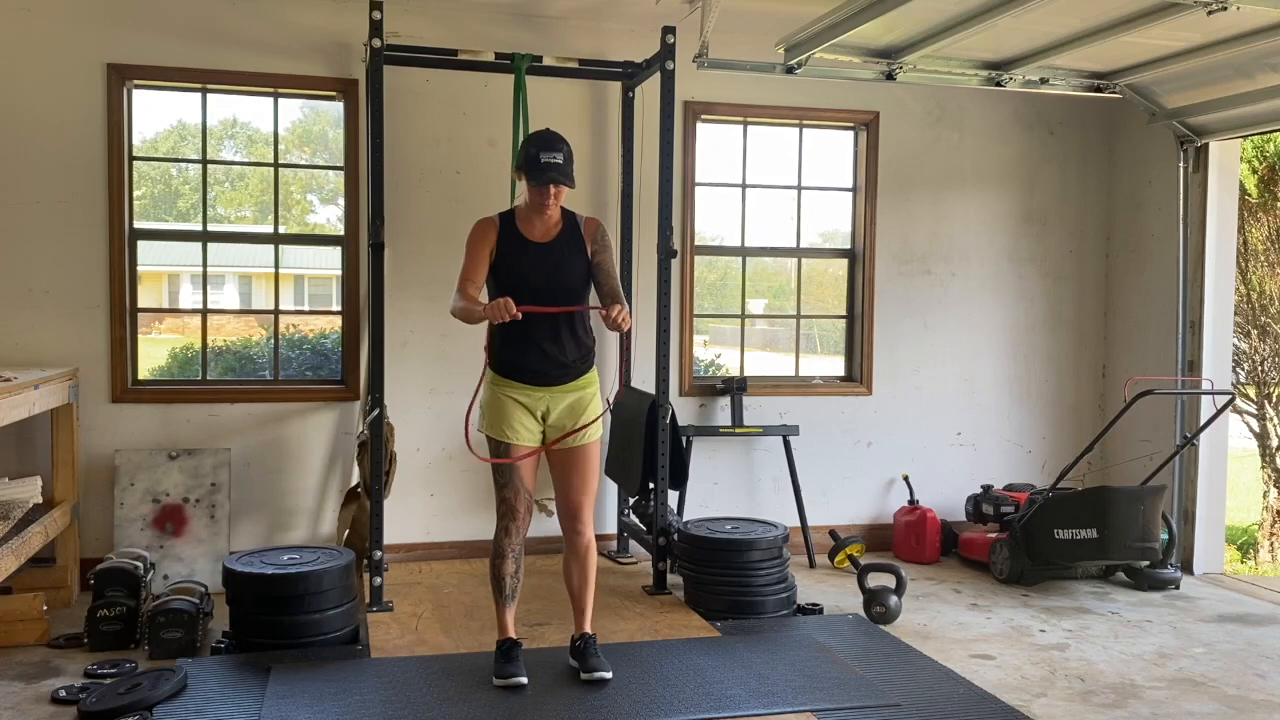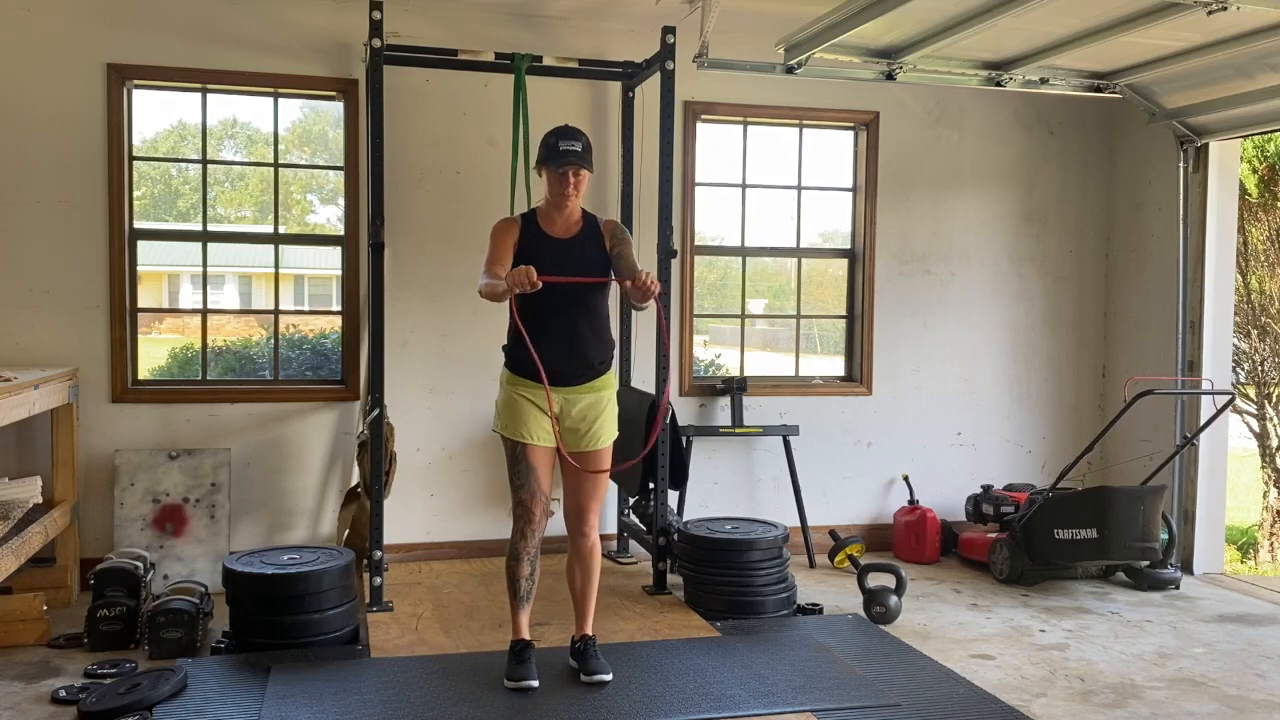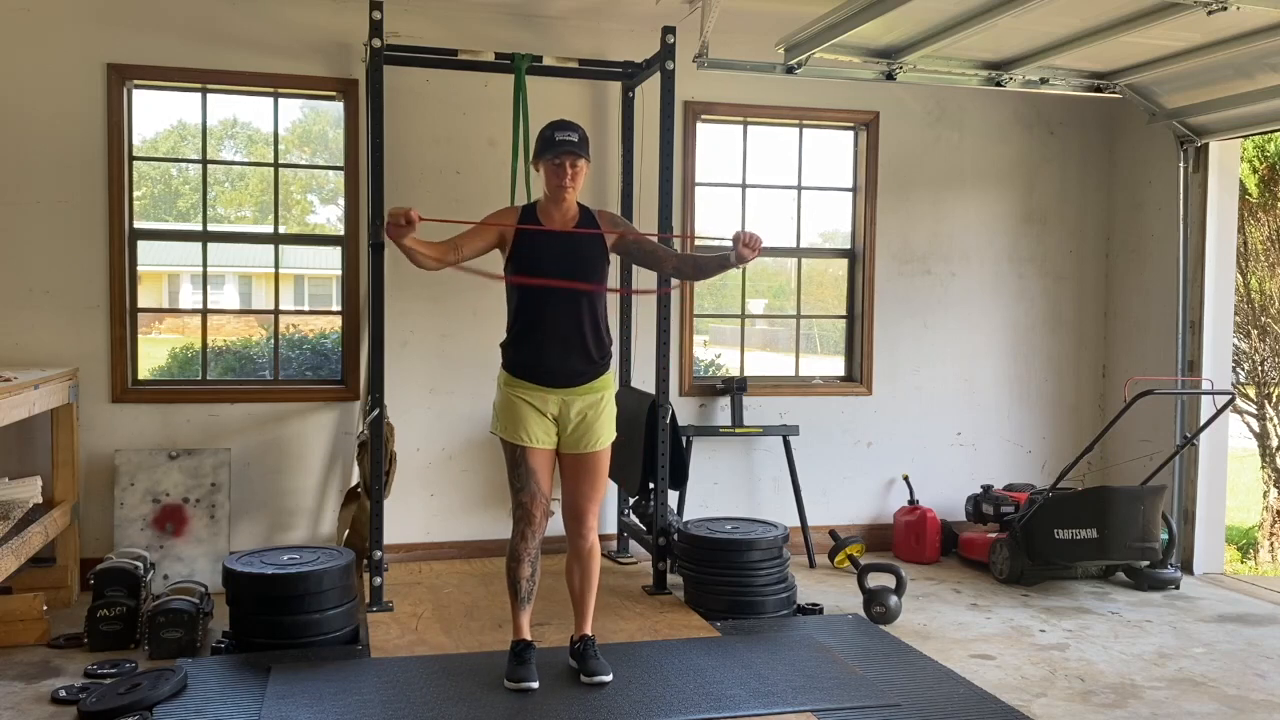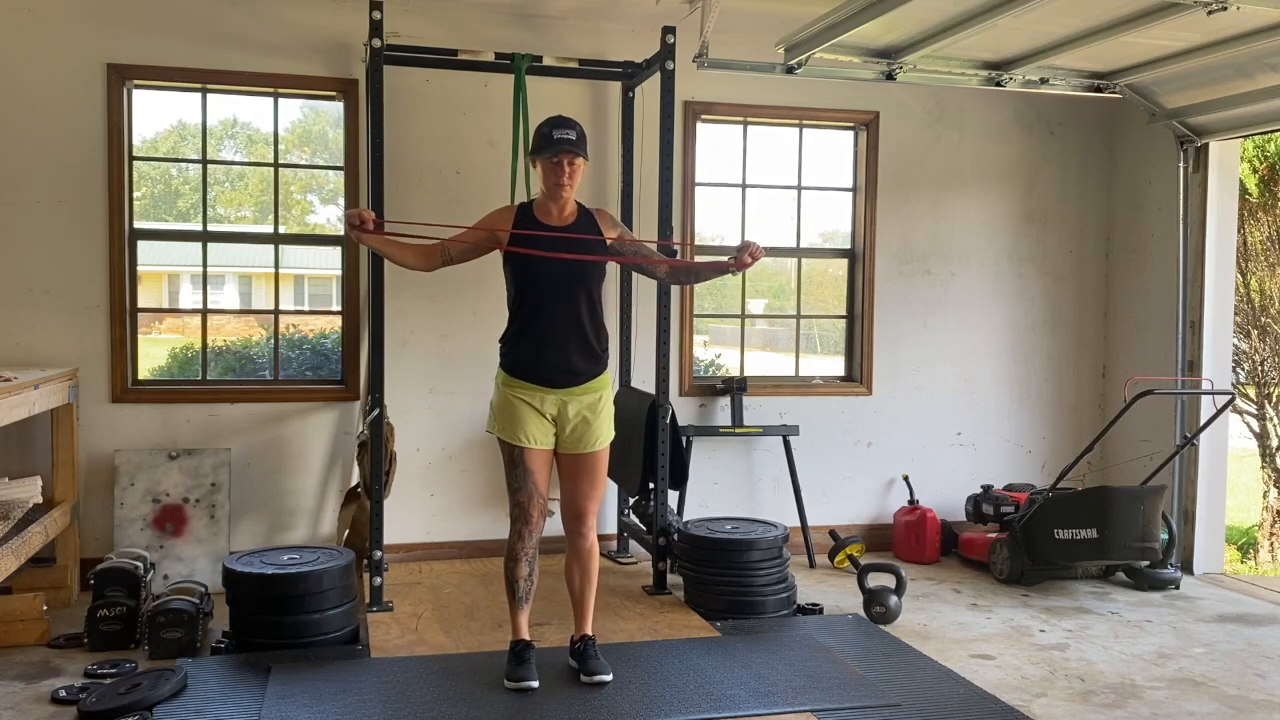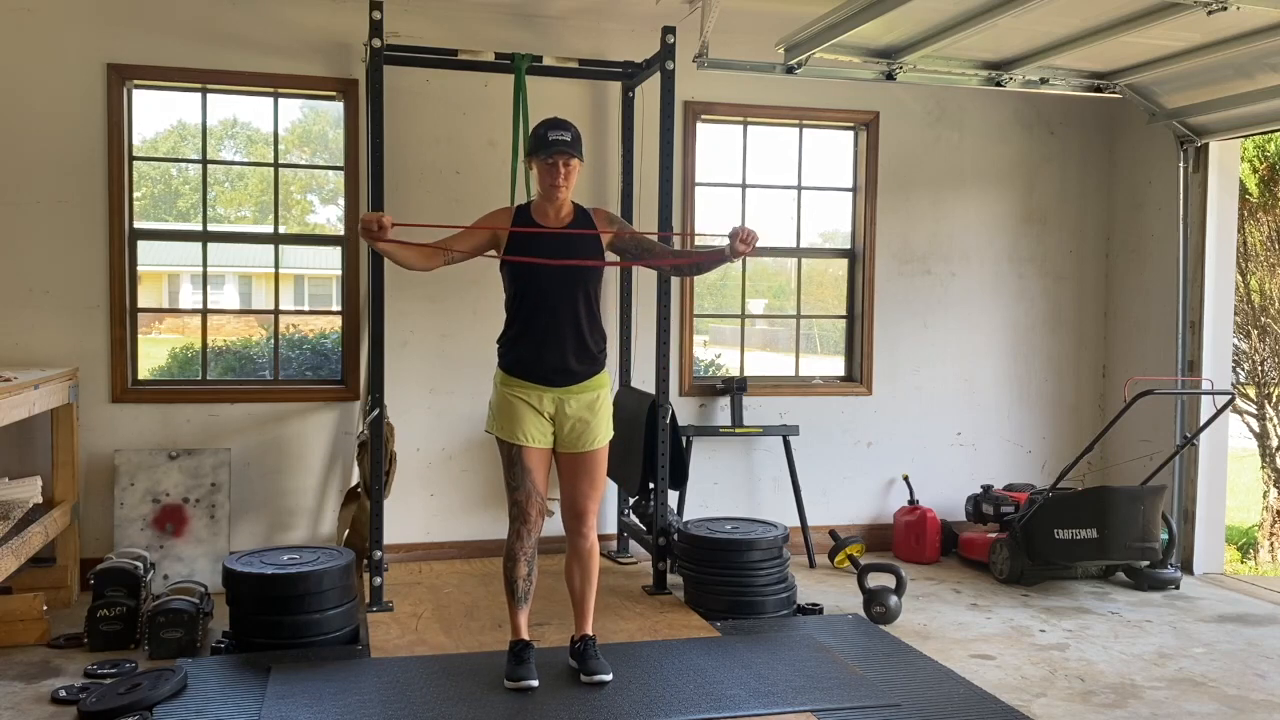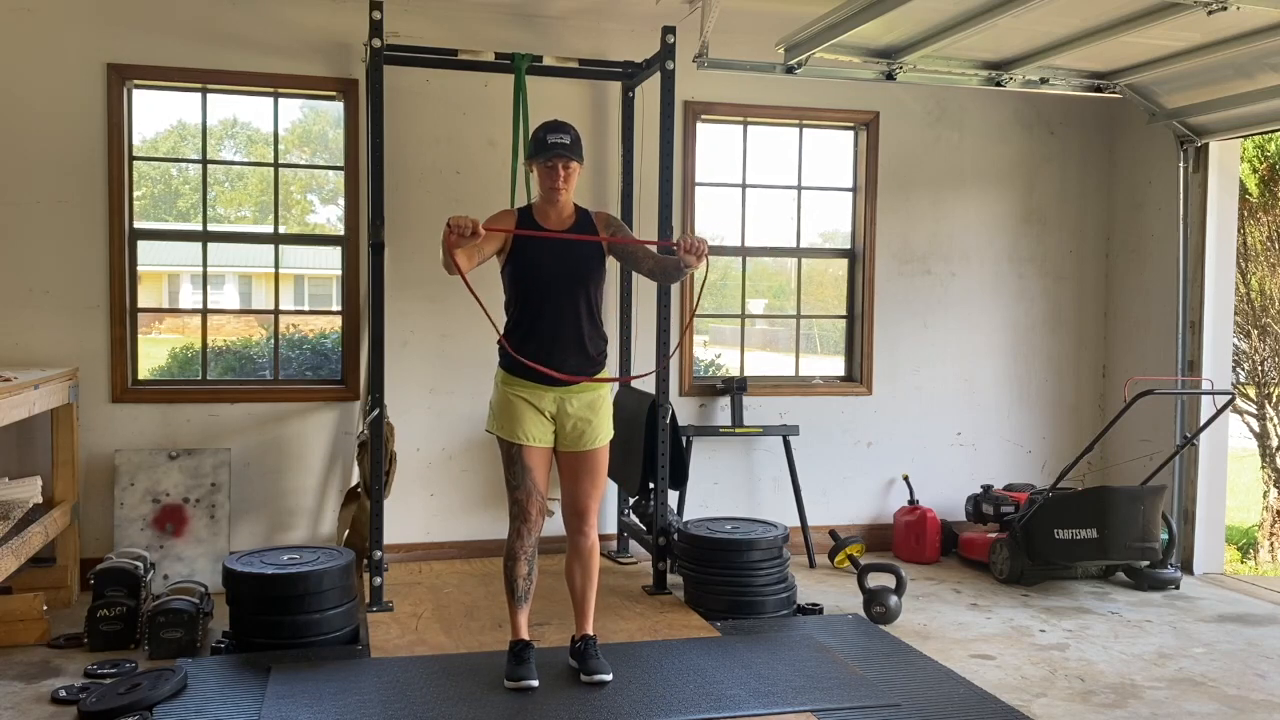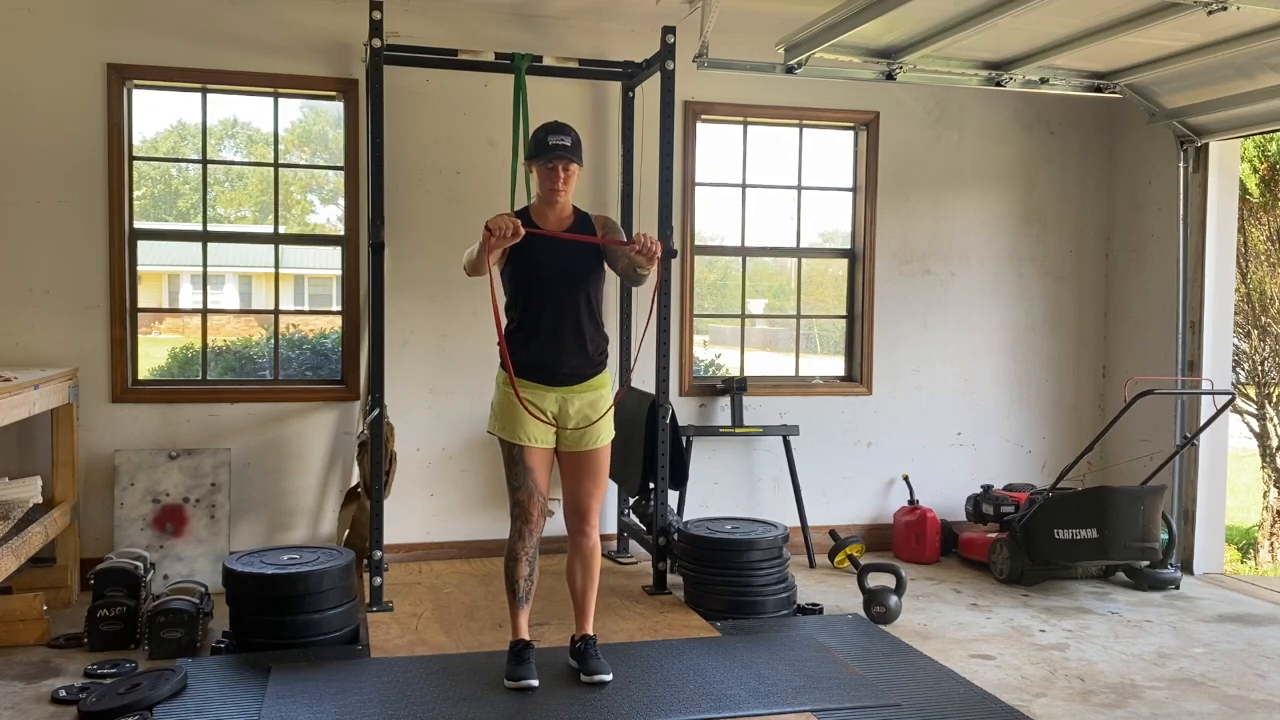
dt=0.5s
person 1, frame 1
left shoulder: (590, 231)
right shoulder: (490, 232)
left elbow: (612, 293)
right elbow: (459, 302)
left wrist: (619, 312)
right wrist: (486, 310)
left hip: (577, 391)
right hip: (511, 391)
left knee: (580, 522)
right knee: (513, 519)
left ankle: (584, 637)
right ankle: (507, 641)
person 1, frame 2
left shoulder: (609, 232)
right shoulder: (512, 229)
left elbow: (635, 287)
right elbow: (486, 283)
left wrist: (644, 288)
right wrist: (508, 283)
left hip: (593, 391)
right hip: (528, 389)
left knee: (586, 524)
right knee: (529, 520)
left ankle: (584, 638)
right ankle: (520, 642)
person 1, frame 3
left shoulder: (605, 227)
right shoulder: (511, 223)
left elbow: (676, 264)
right elbow: (440, 256)
left wrist: (730, 258)
right wrist: (401, 236)
left hip: (591, 392)
right hip: (526, 392)
left knee: (584, 524)
right knee: (529, 521)
left ankle: (584, 639)
right ankle: (521, 643)
person 1, frame 4
left shoulder: (603, 226)
right shoulder: (507, 222)
left elbow: (666, 270)
right elbow: (432, 257)
left wrist: (729, 265)
right wrist: (369, 237)
left hip: (589, 392)
right hip: (524, 392)
left knee: (583, 524)
right knee: (526, 522)
left ankle: (584, 639)
right ankle: (520, 643)
person 1, frame 5
left shoulder: (601, 224)
right shoulder: (505, 223)
left elbow: (672, 261)
right elbow: (433, 256)
left wrist: (727, 253)
right wrist: (382, 242)
left hip: (586, 390)
right hip: (522, 390)
left knee: (583, 523)
right knee: (525, 521)
left ankle: (584, 638)
right ankle: (520, 643)
person 1, frame 6
left shoulder: (601, 227)
right shoulder: (509, 225)
left elbow: (656, 268)
right elbow: (459, 264)
left wrist: (686, 261)
right wrist: (452, 242)
left hip: (588, 391)
right hip: (523, 390)
left knee: (584, 522)
right knee: (526, 520)
left ankle: (584, 638)
right ankle: (520, 642)
person 1, frame 7
left shoulder: (600, 227)
right shoulder: (509, 225)
left elbow: (631, 272)
right elbow: (472, 265)
left wrist: (645, 261)
right wrist: (490, 245)
left hip: (590, 391)
right hip: (525, 390)
left knee: (586, 523)
right knee: (527, 520)
left ankle: (585, 638)
right ankle: (520, 642)
